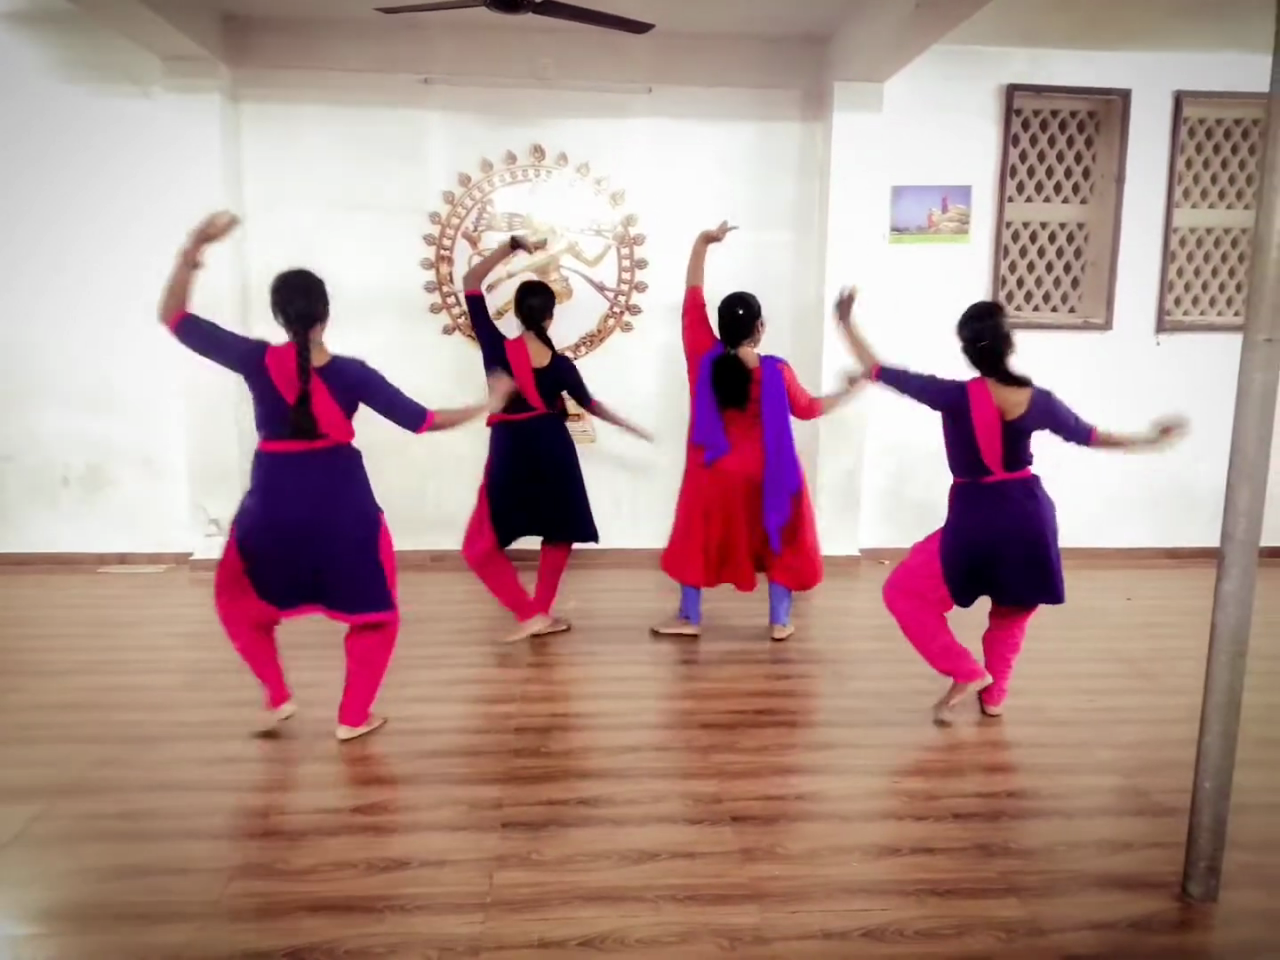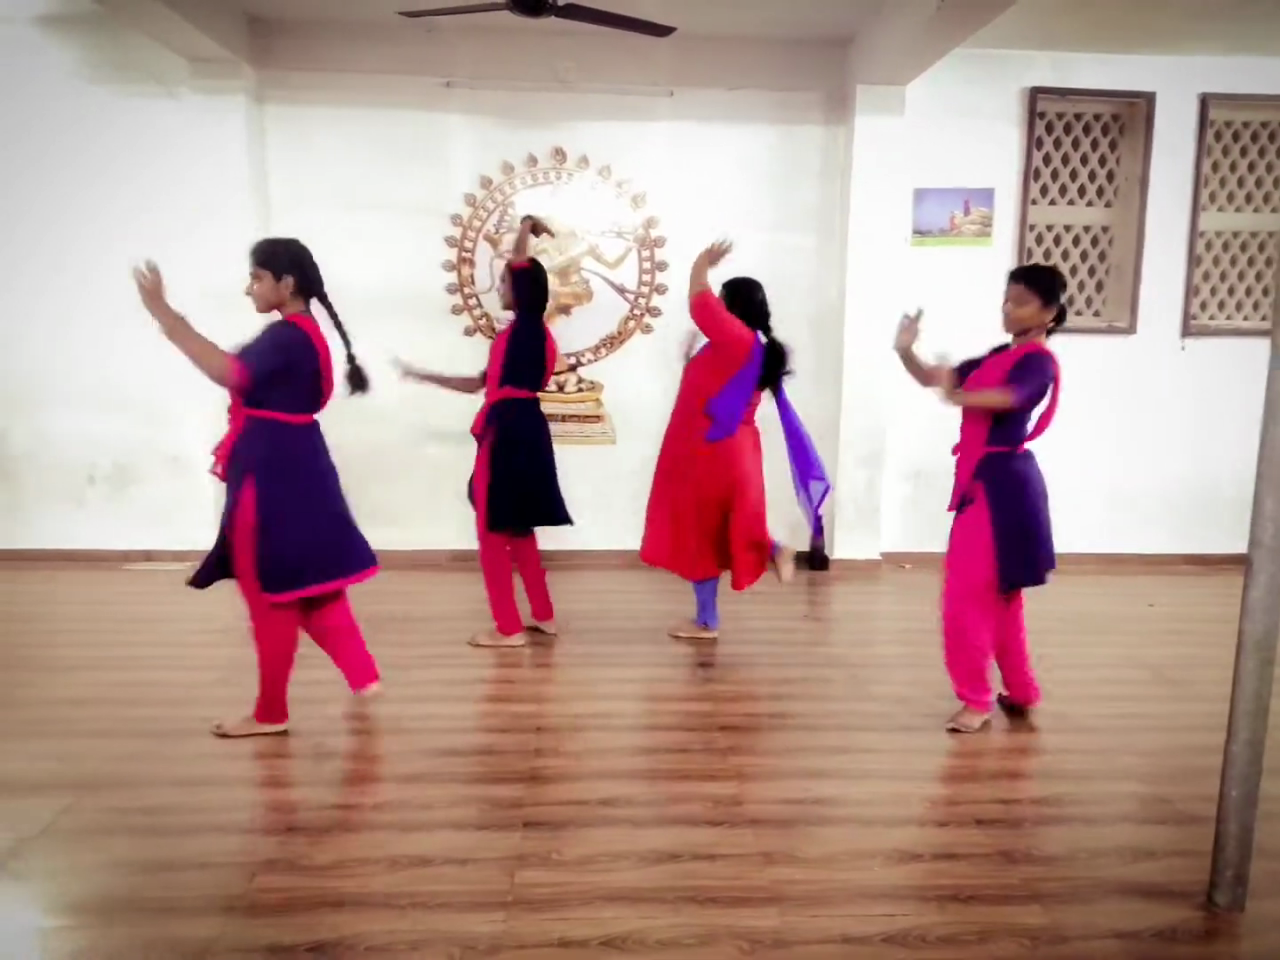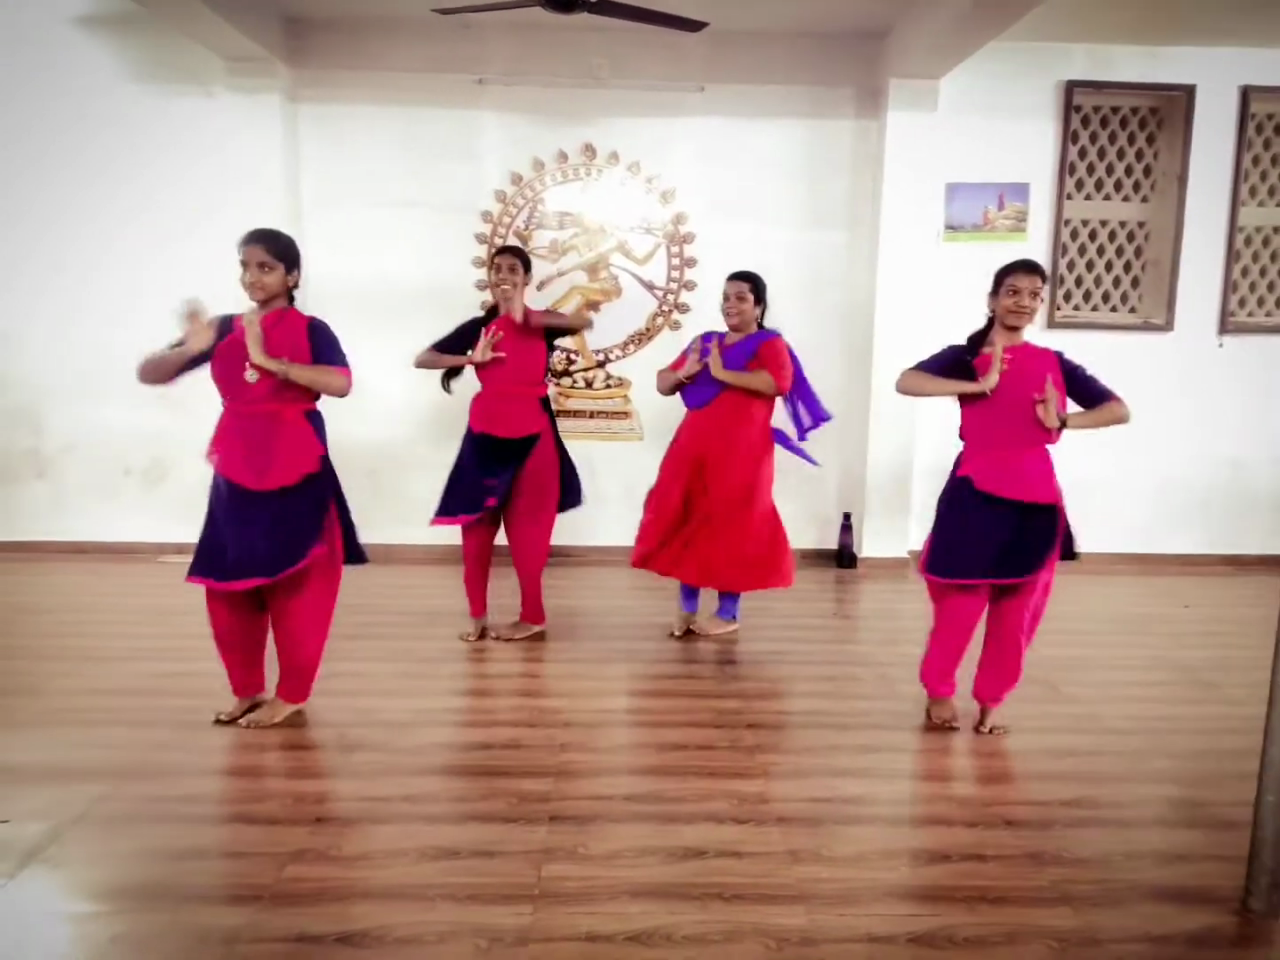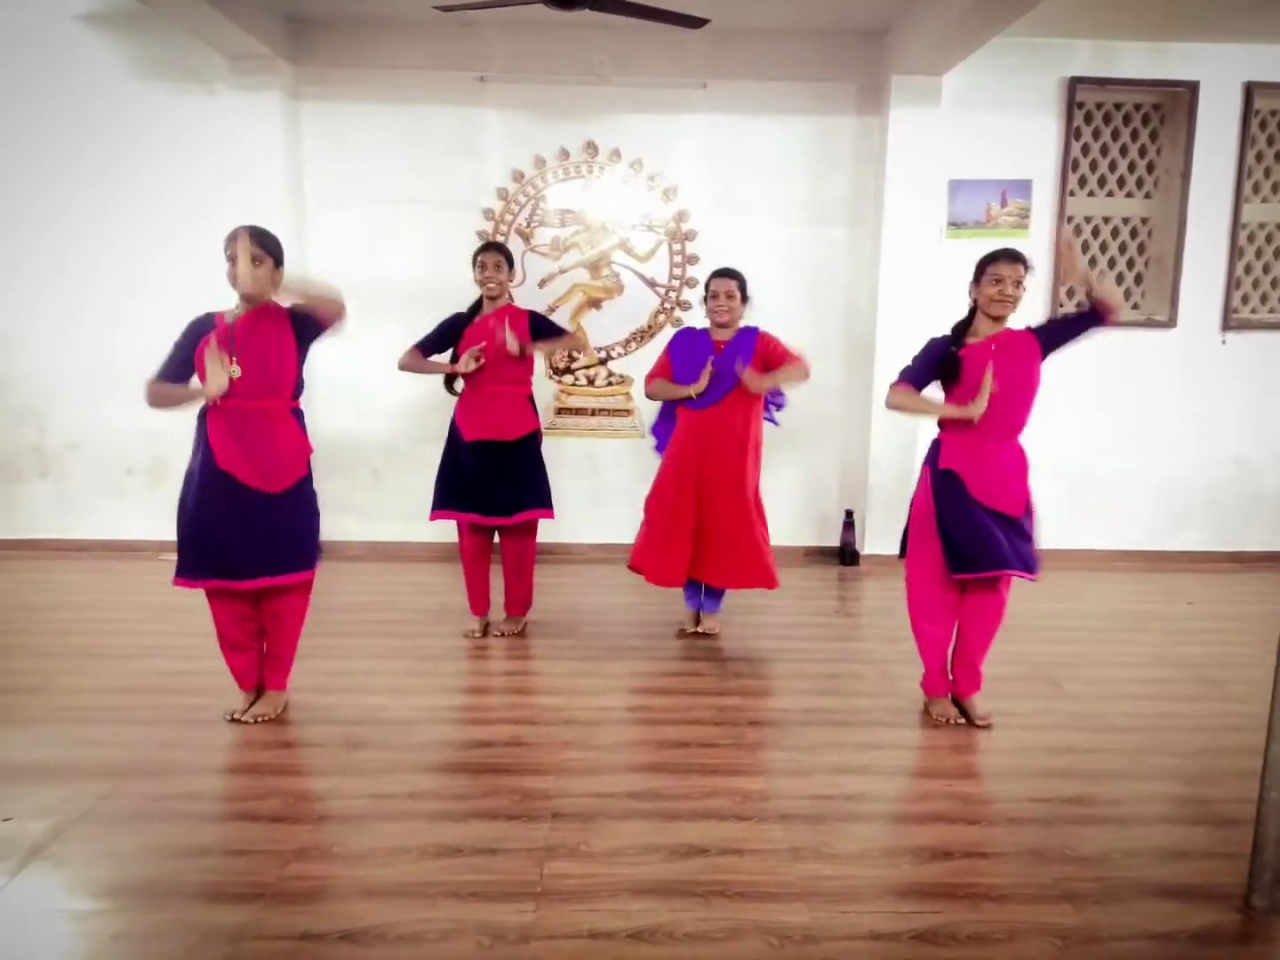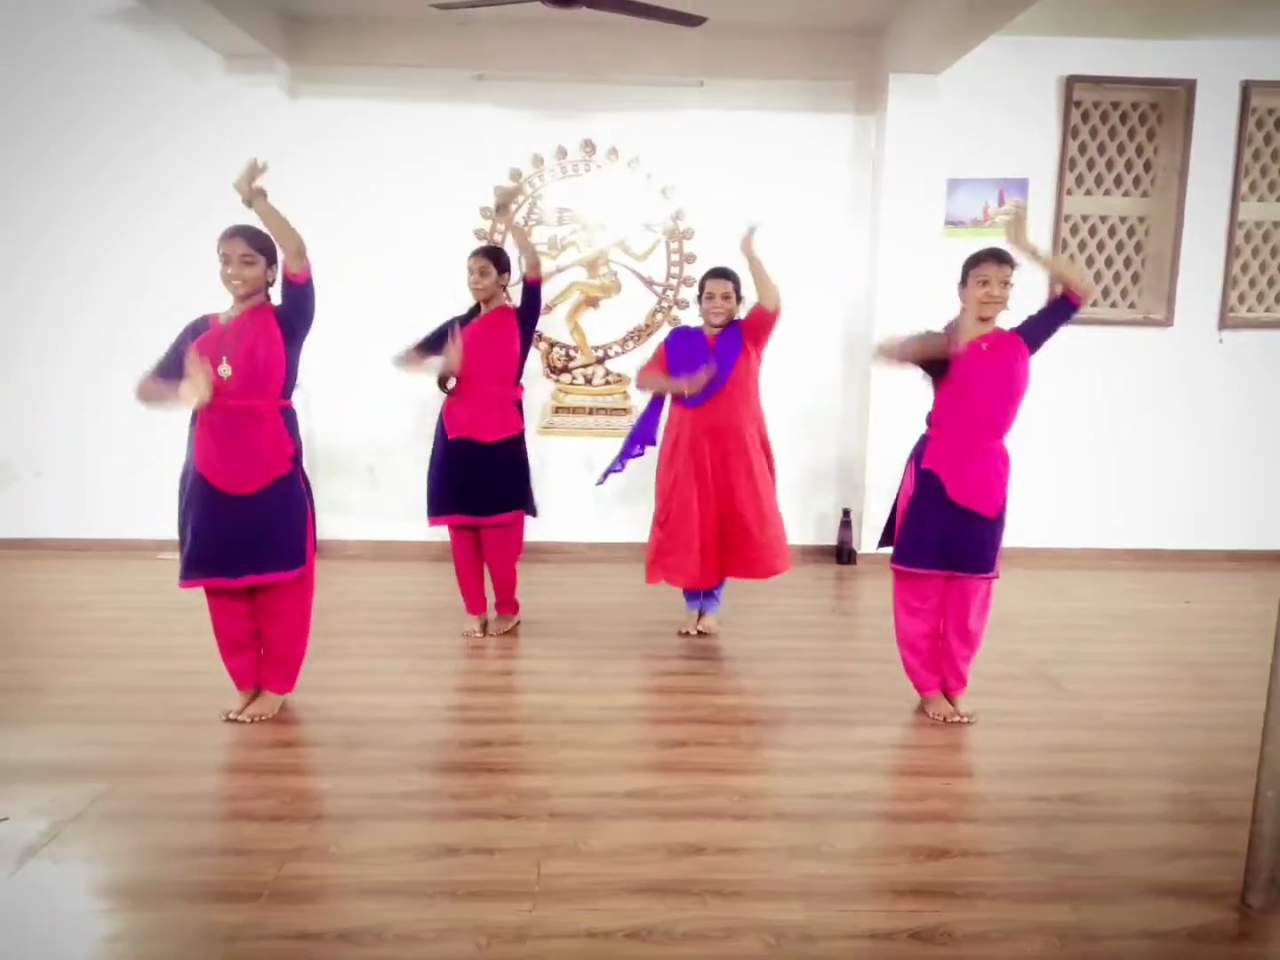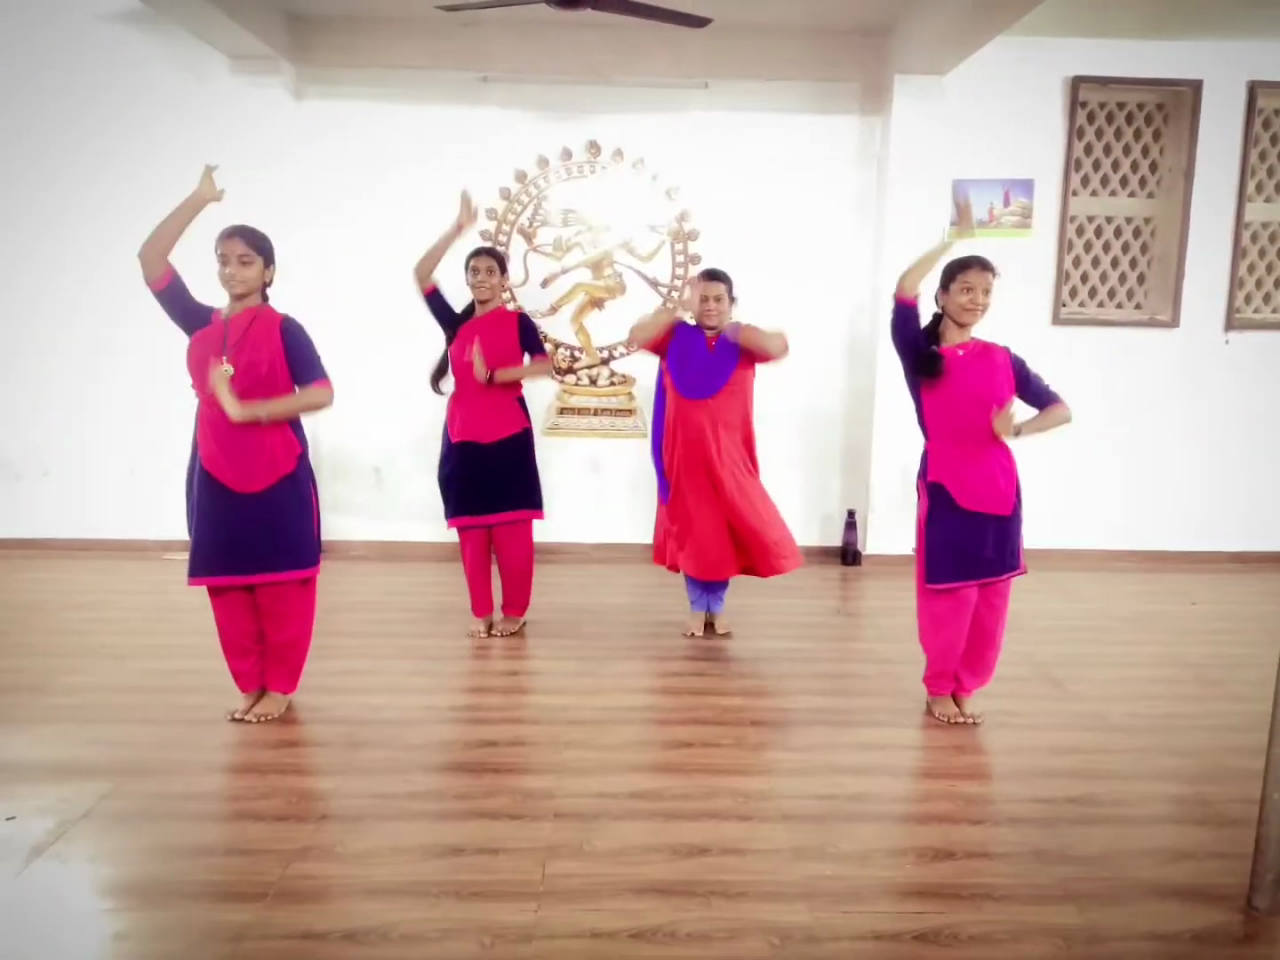
dt=0.3s
person 1, frame 1
left shoulder: (259, 361)
right shoulder: (350, 374)
left elbow: (174, 317)
right elbow: (422, 421)
left wrist: (195, 248)
right wrist: (484, 406)
left hip: (274, 503)
right hip: (342, 500)
left knee: (236, 597)
right knee: (374, 611)
left ankle: (277, 696)
right ankle: (354, 716)
person 1, frame 2
left shoulder: (283, 334)
right shoulder: (305, 337)
left elbow: (228, 371)
left wrist: (161, 309)
left hip: (274, 474)
right hip: (303, 467)
left knee: (272, 592)
right knee: (313, 588)
left ankle: (270, 712)
right ankle: (363, 673)
person 1, frame 3
left shoulder: (310, 329)
right shoulder: (225, 329)
left elbow: (340, 383)
right elbow: (149, 375)
left wrist: (269, 361)
right wrist: (190, 348)
left hip: (299, 473)
right hip: (238, 474)
left knee: (300, 585)
right knee: (228, 586)
left ankle: (291, 694)
right ankle: (247, 690)
person 1, frame 4
left shoulder: (293, 323)
right shoulder: (204, 329)
left elbow: (334, 309)
right elbow: (155, 393)
left wrist: (263, 265)
right wrist: (202, 388)
left hip: (280, 469)
right hip: (218, 470)
left knee: (281, 580)
right knee: (227, 583)
left ankle: (274, 686)
right ankle: (248, 686)
person 1, frame 5
left shoulder: (286, 321)
right shoulder: (199, 331)
left elbow: (298, 256)
right elbow: (149, 387)
left wrist: (255, 200)
right wrist: (183, 392)
left hip: (273, 471)
right hip: (211, 474)
left knee: (278, 582)
right knee: (224, 583)
left ankle: (276, 687)
right ankle: (247, 684)
person 1, frame 6
left shoulder: (285, 329)
right shoulder: (201, 323)
left elbow: (321, 393)
right elbow: (150, 260)
left wrist: (250, 410)
right wrist: (197, 201)
left hip: (278, 472)
right hip: (216, 473)
left knee: (281, 582)
right knee: (226, 583)
left ankle: (280, 686)
right ankle: (250, 685)
person 2, frame 1
left shoulder: (955, 395)
right shoulder: (1036, 401)
left elbow: (878, 371)
right elbow: (1088, 436)
left wrist: (846, 324)
right wrist: (1147, 439)
left hip: (972, 523)
right hip: (1027, 515)
left knee: (903, 592)
right knee: (1012, 612)
left ankle: (966, 673)
right ankle: (993, 693)
person 2, frame 2
left shoulder: (1036, 361)
right shoulder: (1002, 355)
left elbow: (1001, 398)
right elbow: (939, 379)
left wrist: (956, 392)
right wrist: (908, 352)
left hip: (999, 486)
right hip: (983, 484)
left knee: (967, 599)
right knee: (997, 598)
left ankle: (977, 699)
right ankle: (1022, 691)
person 2, frame 3
left shoulder: (1054, 364)
right shoulder: (964, 356)
left elbow: (1118, 409)
right elbow: (905, 383)
left wrist: (1064, 421)
right wrist: (976, 387)
left hip: (1035, 492)
right hip: (976, 486)
left knee: (1020, 606)
right knee: (960, 601)
left ankle: (990, 698)
right ankle: (938, 692)
person 2, frame 4
left shoulder: (1032, 343)
right shoulder: (946, 348)
left elbow: (1108, 309)
right elbow: (895, 396)
left wrist: (1081, 277)
right wrist: (962, 409)
left hip: (1006, 479)
right hip: (951, 477)
left knee: (991, 592)
right knee: (938, 592)
left ankle: (966, 687)
right ankle: (936, 691)
person 2, frame 5
left shoulder: (1020, 342)
right shoulder: (942, 347)
left elbow: (1080, 291)
right elbow: (888, 350)
left wrist: (1028, 249)
right wrist: (944, 343)
left hip: (987, 477)
right hip: (935, 472)
left knee: (970, 592)
right knee: (922, 589)
left ankle: (954, 687)
right ankle: (929, 689)
person 2, frame 6
left shoulder: (1003, 359)
right shoulder: (919, 352)
left elbow: (1060, 409)
right elbow: (904, 291)
left wrist: (1020, 428)
right wrist: (952, 238)
left hip: (998, 484)
right hip: (946, 484)
left knee: (991, 596)
right knee: (950, 595)
left ankle: (964, 686)
right ankle: (938, 688)
person 3, frame 1
left shoulder: (497, 349)
right shoulder: (559, 363)
left elbow: (470, 284)
right elbow: (588, 404)
left wrist: (513, 246)
right wrist: (627, 424)
left hip: (509, 451)
right hip: (553, 448)
left knee: (480, 546)
right knee: (559, 534)
left ankle: (528, 614)
right ankle: (541, 612)
person 3, frame 2
left shoulder: (527, 323)
right shoulder: (534, 333)
left elbow: (515, 264)
right elbow: (484, 383)
left wrist: (528, 228)
right wrist: (424, 376)
left hip: (508, 428)
right hip: (525, 428)
left knee: (494, 531)
right knee: (517, 528)
left ankle: (509, 628)
right ankle: (544, 614)
person 3, frame 3
left shoulder: (541, 324)
right shoulder: (479, 327)
left elbow: (583, 322)
right elbow: (422, 359)
left wrist: (529, 318)
right wrist: (471, 358)
left hip: (532, 432)
right hip: (488, 432)
left knee: (528, 528)
right knee: (476, 527)
left ankle: (533, 617)
right ankle: (478, 616)
person 3, frame 4
left shoulder: (530, 321)
right shoulder: (460, 323)
left elbow: (574, 341)
right elbow: (408, 360)
left wrist: (525, 349)
right wrist: (453, 369)
left hip: (518, 431)
right hip: (470, 433)
left knee: (518, 526)
right knee: (470, 524)
left ankle: (517, 611)
right ankle: (479, 612)
person 3, frame 5
left shoulder: (520, 319)
right shoulder: (456, 326)
left elbow: (534, 267)
right elbow: (405, 358)
left wrist: (506, 216)
right wrist: (441, 363)
left hip: (502, 435)
right hip: (457, 435)
left knee: (500, 527)
right knee: (462, 526)
left ankle: (507, 609)
right ankle: (474, 611)
person 3, frame 6
left shoulder: (518, 322)
right shoulder: (455, 321)
left elbow: (545, 366)
right elbow: (422, 274)
left wrist: (492, 374)
right wrist: (457, 229)
left hip: (508, 434)
right hip: (463, 434)
left knee: (511, 523)
right knee: (470, 523)
left ankle: (514, 607)
right ankle: (481, 612)
person 4, frame 1
left shoulder: (703, 358)
right shoulder: (776, 372)
left elbow: (693, 300)
right elbow: (808, 408)
left wrist: (703, 243)
right wrist: (845, 392)
left hip: (713, 471)
right hip: (768, 472)
left knee: (699, 538)
right knee: (779, 538)
left ankle: (688, 617)
right ankle: (780, 620)
person 4, frame 2
left shoulder: (736, 339)
right shoulder: (758, 352)
left elbow: (699, 293)
left wrist: (706, 259)
right wrist: (703, 357)
left hip: (706, 454)
right hip: (733, 454)
left knee: (699, 532)
right knee: (723, 527)
left ankle: (705, 621)
right ankle: (776, 551)
person 4, frame 3
left shoulder: (770, 345)
right shoulder: (706, 343)
left elbow: (781, 382)
right elbow: (664, 386)
left wrist: (724, 374)
right wrist: (683, 371)
left hip: (741, 457)
right hip: (694, 452)
left knee: (731, 531)
right knee: (682, 526)
left ankle: (728, 615)
right ankle: (688, 610)
person 4, frame 4
left shoulder: (759, 344)
right shoulder: (684, 341)
left elbow: (800, 368)
right elbow: (652, 384)
left wrist: (762, 383)
right wrist: (688, 390)
left hip: (735, 455)
right hip: (686, 453)
left knee: (725, 529)
right knee: (680, 525)
left ankle: (712, 610)
right ankle: (691, 606)
person 4, frame 5
left shoulder: (748, 336)
right shoulder: (679, 339)
left elbow: (772, 305)
right elbow: (646, 378)
left wrist: (750, 255)
right wrist: (682, 384)
left hip: (737, 451)
right hip: (687, 450)
left knee: (729, 526)
right knee: (686, 526)
left ankle: (711, 607)
right ankle: (692, 606)
person 4, frame 6
left shoulder: (743, 344)
right shoulder: (677, 337)
left elbow: (778, 347)
right elbow: (638, 337)
left wrist: (735, 327)
right wrist: (678, 309)
left hip: (731, 451)
right hip: (686, 452)
left knee: (732, 526)
right knee: (692, 528)
left ankle: (718, 608)
right ankle: (697, 609)
